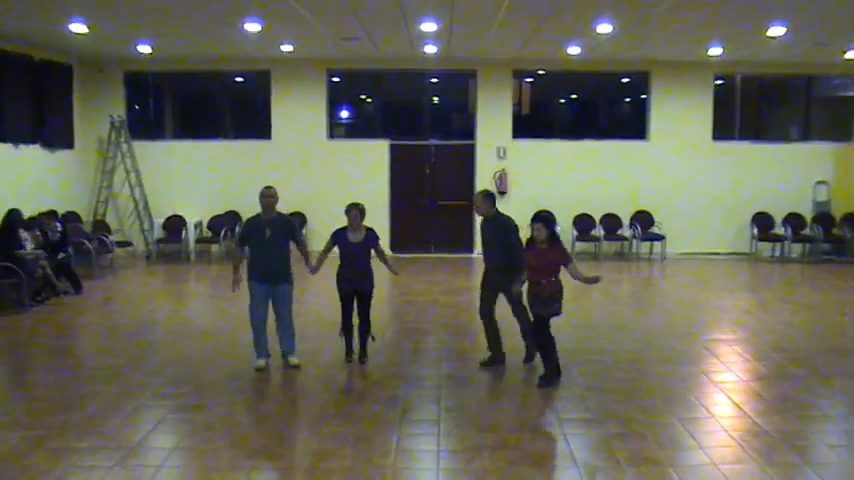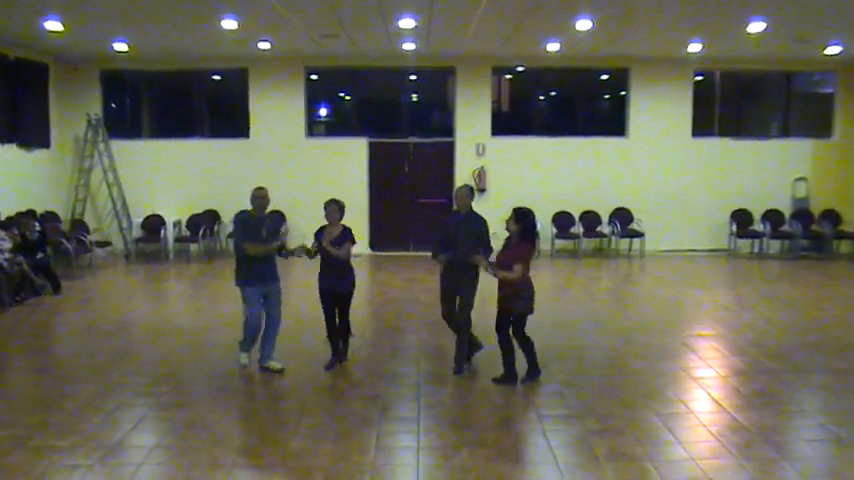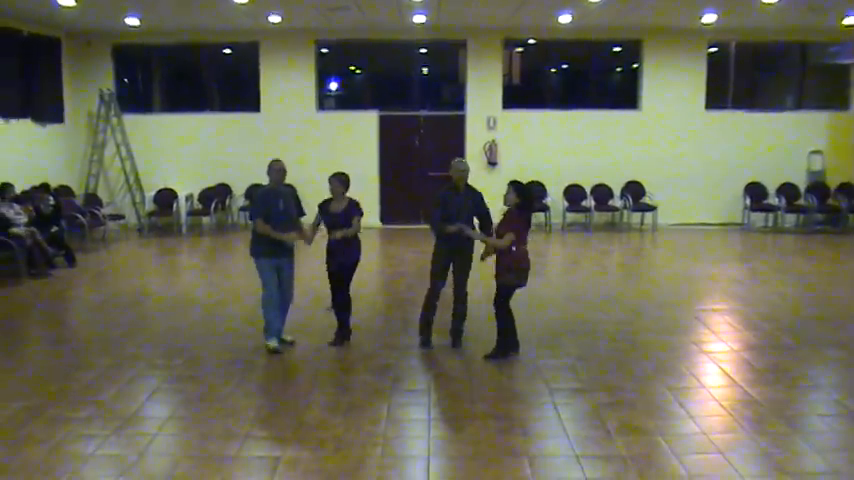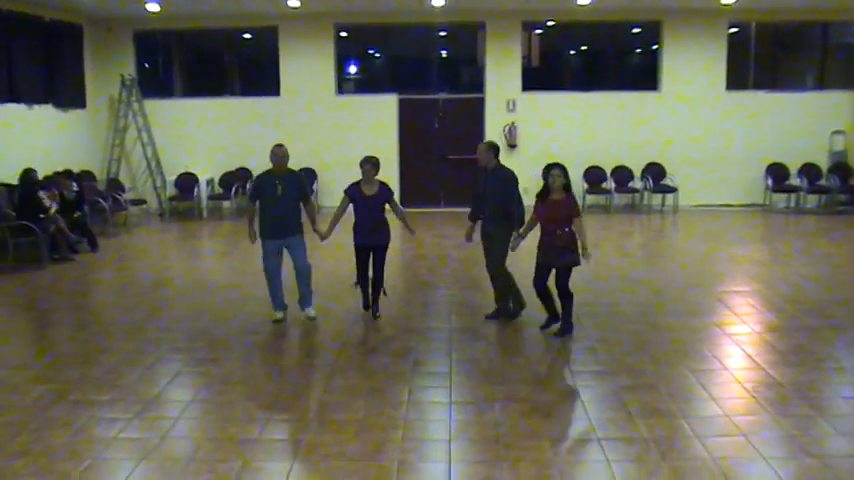
dt=0.7s
person 1, frame 1
left shoulder: (286, 222)
right shoulder: (251, 224)
left elbow: (300, 243)
right elbow: (240, 249)
left wrist: (308, 262)
right wrist: (236, 273)
left hip: (282, 279)
right hip: (258, 279)
left knee: (285, 318)
right knee: (257, 319)
left ankle: (289, 353)
right ankle: (262, 355)
person 1, frame 2
left shoulder: (272, 223)
right shoulder: (242, 222)
left elbow: (276, 250)
right elbow: (250, 250)
right wrist: (276, 244)
left hip: (271, 279)
right hip: (249, 280)
left knee: (274, 319)
right knee: (254, 318)
left ankle: (266, 359)
right ankle: (245, 348)
person 1, frame 3
left shoulder: (291, 194)
right shoulder: (261, 196)
left elbow: (296, 221)
right elbow: (259, 226)
left wrist: (302, 233)
right wrist: (283, 236)
left hip: (285, 253)
right hip: (265, 254)
left knee: (286, 294)
right knee: (271, 294)
left ankle: (278, 332)
right ankle: (270, 336)
person 1, frame 4
left shoulder: (296, 178)
right shoulder: (261, 180)
left elbow: (307, 203)
right elbow: (252, 205)
left wrist: (314, 226)
right wrist: (251, 228)
left hip: (294, 232)
right hip: (270, 235)
left knee: (303, 267)
right knee: (272, 273)
left ankle: (306, 304)
right ankle: (279, 309)
person 2, frame 1
left shoulder: (506, 224)
right shoulder: (485, 223)
left elbow: (518, 252)
left wrist: (518, 280)
left hip: (508, 275)
right hip: (491, 273)
left knee: (519, 312)
right knee: (485, 312)
left ankle: (530, 348)
right ankle: (496, 354)
person 2, frame 2
left shoulder: (479, 222)
right shoulder: (449, 220)
left elbow: (487, 248)
right elbow: (438, 244)
left wrist: (480, 259)
right wrist: (439, 256)
left hip: (469, 273)
right hip: (449, 271)
left knee: (463, 316)
right knee: (448, 313)
left ankle: (460, 359)
right ankle: (472, 344)
person 2, frame 3
left shoulder: (475, 196)
right shoulder: (443, 195)
left elbow: (485, 220)
right elbow: (434, 223)
right wrist: (449, 228)
left hip: (465, 248)
right hip: (443, 247)
left knee: (460, 292)
right knee: (435, 290)
left ankle: (456, 334)
right ankle: (425, 333)
person 2, frame 4
left shoulder: (506, 176)
right shoulder: (483, 174)
left elbow: (516, 204)
left wrist: (516, 230)
right wrist: (472, 224)
left hip: (502, 227)
right hip: (487, 226)
left knee: (497, 266)
right knee: (491, 267)
left ankle: (517, 302)
right ankle: (503, 307)
person 3, frame 1
left shoulder: (557, 249)
right shoulder: (530, 246)
left elbow: (574, 272)
left wrist: (589, 279)
right wrist: (521, 282)
left hip: (550, 296)
right hip: (534, 294)
left knee: (537, 333)
right knee: (542, 333)
left ankle: (551, 373)
right ankle: (553, 370)
person 3, frame 2
left shoulder: (524, 246)
right shoulder: (510, 241)
left elbow: (515, 275)
left wrist: (490, 269)
right wrist: (491, 265)
left hip: (520, 294)
right hip: (508, 293)
left knee: (518, 332)
right knee: (501, 330)
left ankle: (533, 368)
right ankle: (510, 372)
person 3, frame 3
left shoulder: (517, 218)
right shoulder: (511, 215)
left elbow: (503, 243)
left wrist: (477, 236)
right wrist: (490, 250)
left hip: (514, 266)
right hip: (508, 265)
left knee: (500, 303)
right knee: (502, 303)
left ankle: (502, 347)
right ankle: (511, 343)
person 3, frame 4
left shoulder: (570, 201)
right shoulder: (541, 199)
left elbow: (578, 226)
right elbow: (532, 221)
left wrist: (584, 247)
right wrist: (519, 238)
left hip: (565, 247)
right hip: (546, 246)
left knee: (562, 286)
right knee: (538, 283)
left ankle: (567, 324)
right ankle: (553, 315)
person 4, frame 1
left shoulder: (370, 234)
right shoulder: (339, 234)
left elbow: (380, 253)
right elbow: (326, 252)
left wrist: (390, 267)
right wrist: (316, 266)
left hip: (364, 280)
right hip: (345, 280)
left knee: (364, 315)
right knee: (347, 316)
left ankle: (363, 350)
right ankle: (349, 349)
person 4, frame 2
left shoulder: (346, 232)
right shoulder: (321, 231)
left elbow: (343, 255)
right elbow: (313, 253)
left wrist: (327, 246)
right wrist: (307, 251)
left hip: (343, 279)
right hip: (325, 279)
left knee: (343, 316)
right knee: (329, 318)
left ankle: (344, 347)
right ankle: (336, 354)
person 4, frame 3
left shoulder: (353, 205)
right shoulder: (325, 204)
left elbow: (356, 228)
right elbow: (315, 224)
left wrist: (342, 233)
right wrist: (311, 234)
left hip: (350, 252)
right hip: (333, 251)
left knee: (343, 289)
right knee: (335, 289)
left ankle: (344, 332)
right ankle: (342, 327)
person 4, frame 4
left shoulder: (384, 188)
right shoulder: (353, 189)
left elbow: (396, 209)
right elbow: (341, 210)
left wrist: (407, 225)
right wrist: (329, 230)
left hip: (381, 234)
right hip: (361, 234)
left knee: (378, 270)
right knee: (362, 269)
left ankle: (375, 305)
right ankle: (366, 298)
